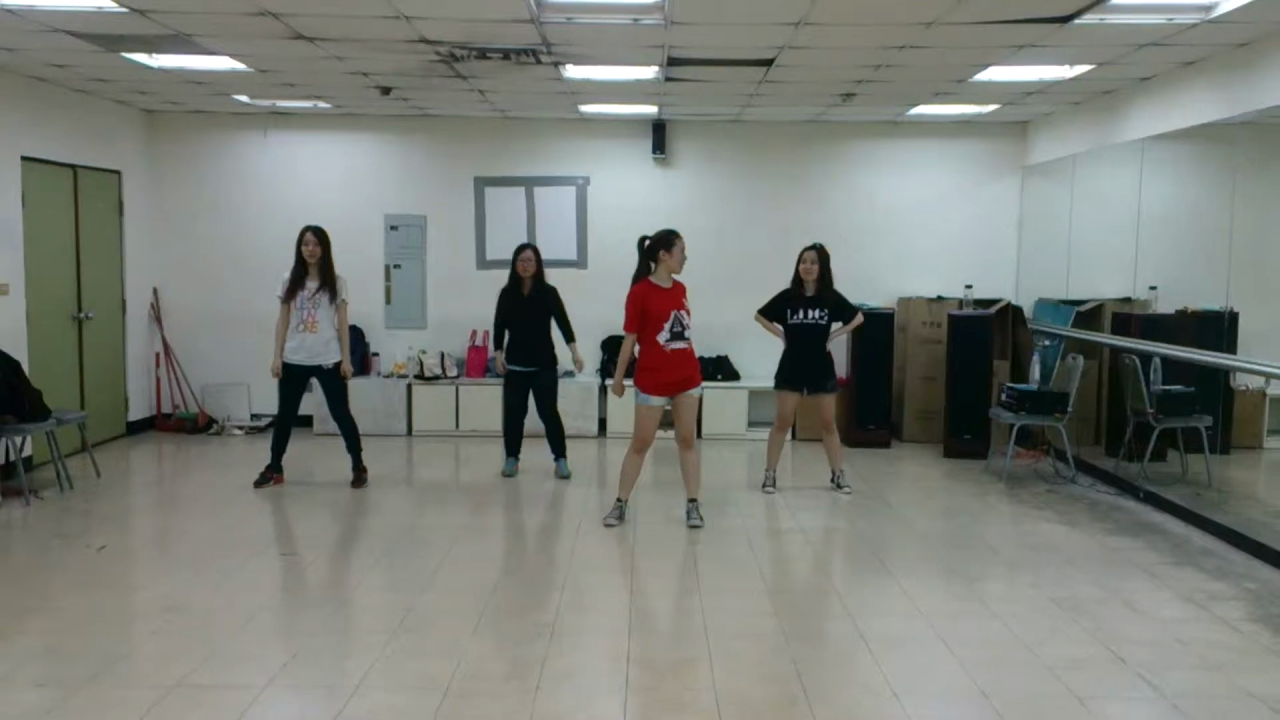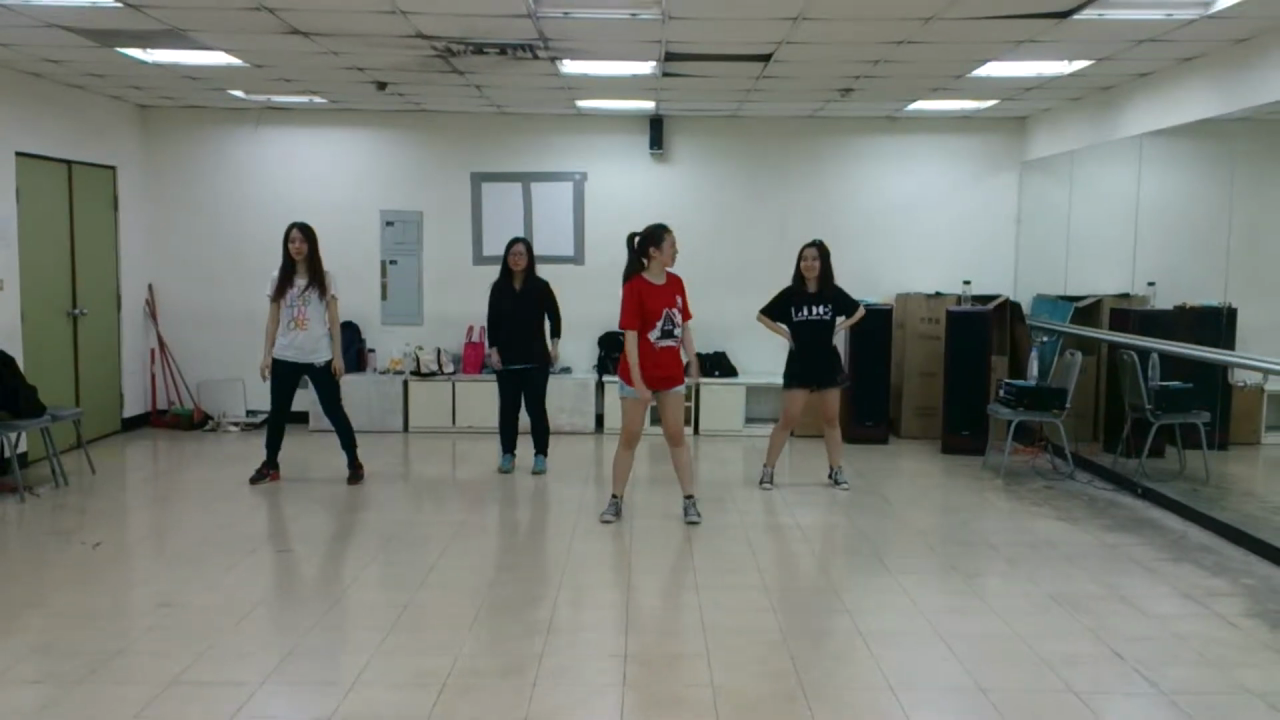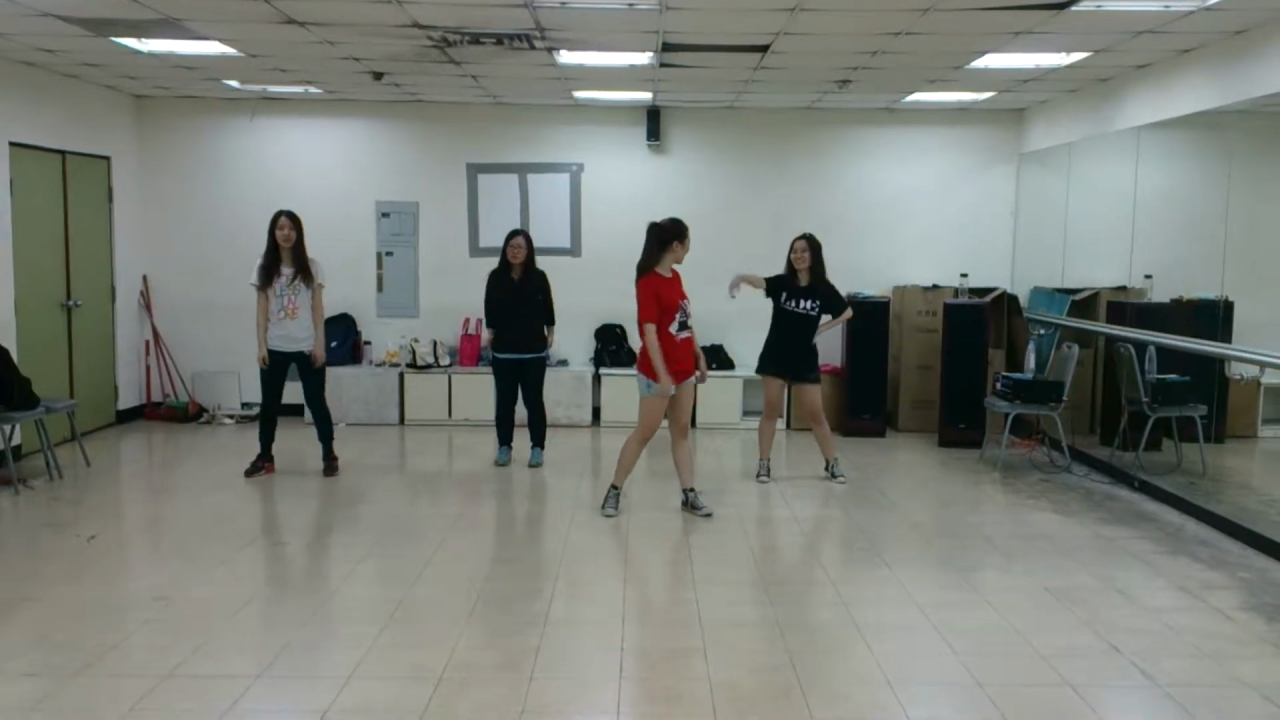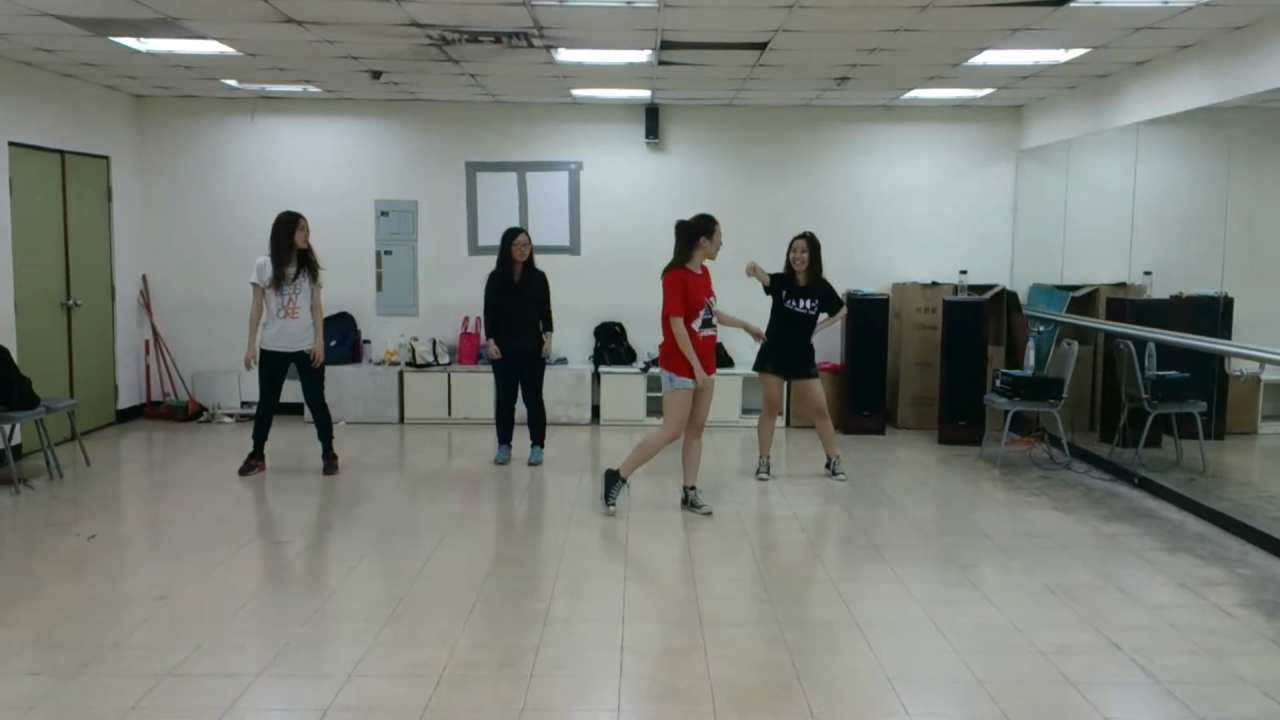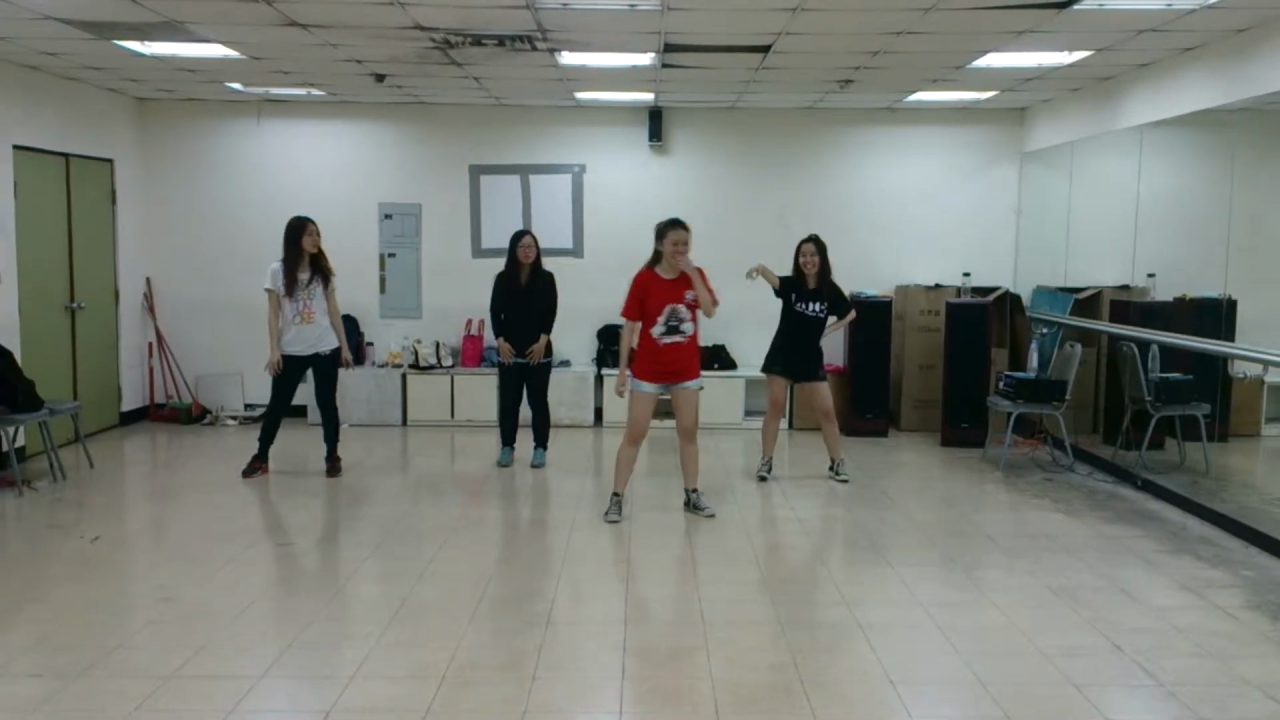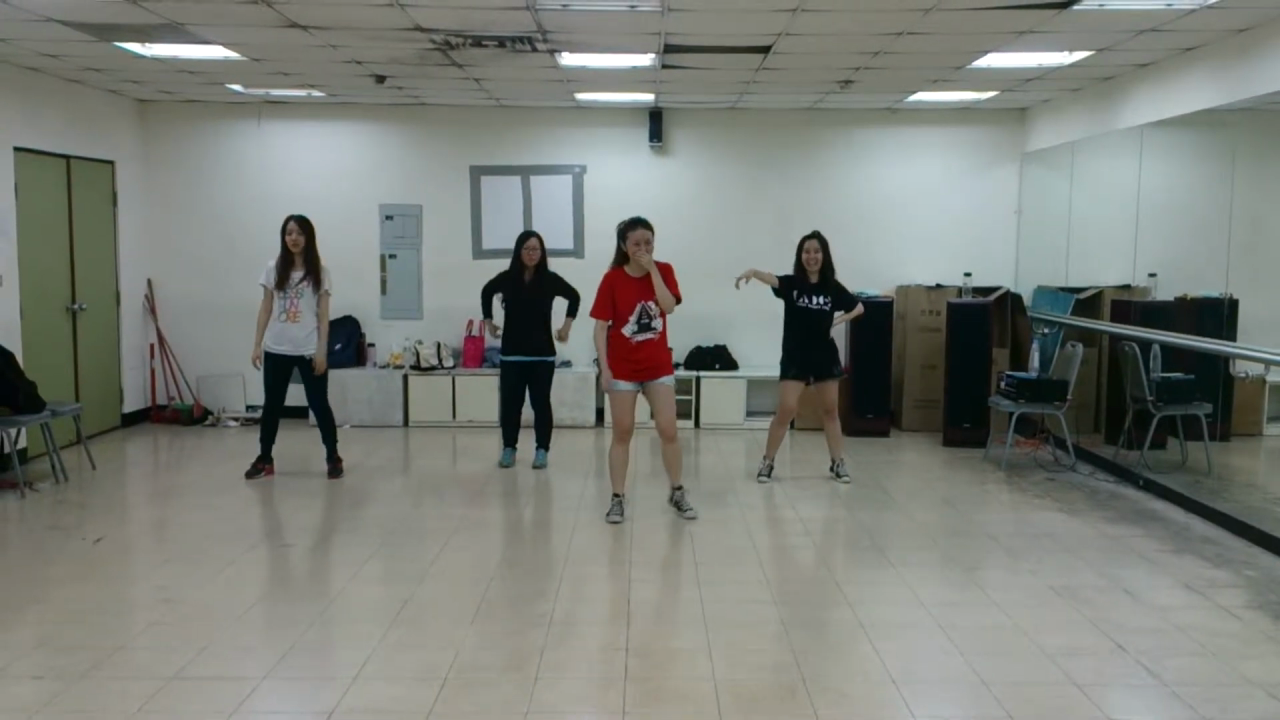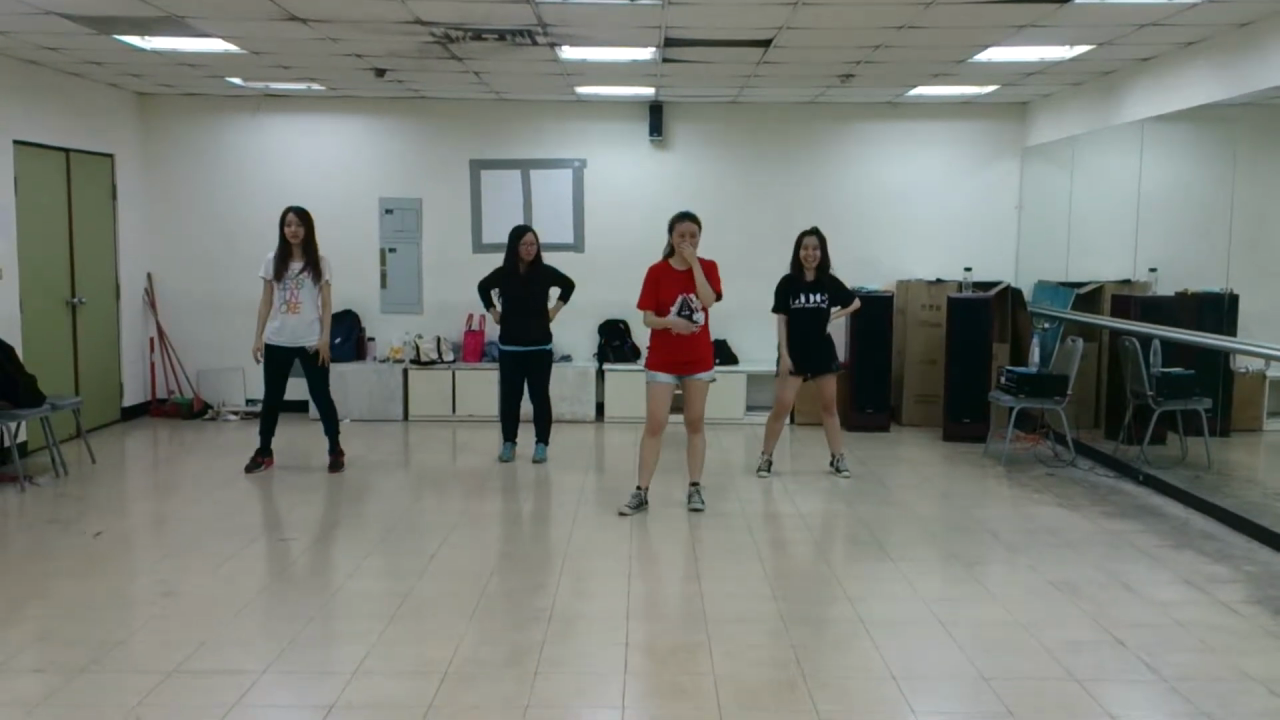
dt=0.7s
person 1, frame 1
left shoulder: (680, 289)
right shoulder: (641, 291)
right elbow: (630, 339)
right wrist: (618, 378)
left hip: (688, 378)
right hip: (652, 381)
left knee: (687, 440)
right knee: (640, 444)
left ankle: (693, 505)
right ankle: (620, 504)
person 1, frame 2
left shoulder: (677, 283)
right shoulder: (634, 287)
left elbow: (685, 326)
right elbow: (630, 337)
left wrist: (692, 361)
right wrist: (637, 381)
left hip: (671, 375)
right hip: (638, 376)
left knee: (677, 437)
right knee: (629, 438)
left ankle: (689, 500)
right ankle: (615, 500)
person 1, frame 3
left shoulder: (675, 277)
right shoulder: (648, 283)
right elbow: (649, 332)
left wrist: (699, 357)
right wrist: (662, 375)
left hip: (684, 368)
right hip: (659, 371)
left knee: (681, 431)
right knee: (644, 433)
left ankle: (689, 494)
right ankle: (614, 491)
person 1, frame 4
left shoulder: (704, 273)
right shoulder: (676, 276)
right elbow: (677, 325)
left wrist: (745, 325)
right wrist: (695, 367)
left hip: (704, 364)
right hip: (679, 365)
left knee: (695, 429)
right knee: (672, 430)
left ankle: (689, 492)
right ankle: (617, 476)
person 1, frame 5
left shoulder: (695, 275)
right shoulder: (643, 279)
left elbow: (710, 311)
right elbow: (629, 327)
left wrist: (694, 276)
right wrist: (622, 370)
left hip: (686, 369)
right hip: (647, 370)
left knee: (688, 433)
right knee: (634, 434)
left ankle: (692, 495)
right ankle: (616, 498)
person 1, frame 6
left shoulder: (664, 271)
right shoulder: (613, 279)
left elbow: (669, 306)
right elbow: (600, 327)
left wrist: (651, 268)
right wrist: (604, 367)
left hip: (659, 366)
right hip: (623, 368)
left knee: (668, 431)
right knee: (622, 433)
left ankle: (677, 492)
right ankle: (617, 498)
person 1, frame 7
left shoulder: (708, 267)
right shoulder: (657, 272)
left elbow: (708, 301)
right elbow: (647, 318)
left wrist: (694, 262)
right wrist: (670, 322)
left hip: (698, 360)
right hip: (662, 361)
left knee: (695, 424)
right knee: (654, 425)
left ankle: (695, 487)
right ankle: (641, 492)
person 2, frame 1
left shoulder: (335, 282)
right shoulder: (290, 281)
left elbow: (343, 323)
right elbow: (283, 321)
left wrist: (346, 359)
right wrist: (277, 356)
left hip: (328, 360)
right hip: (294, 360)
left knee: (341, 414)
right knee: (285, 414)
left ankle: (358, 467)
right ankle: (274, 468)
person 2, frame 2
left shoulder: (324, 278)
right shoulder: (279, 278)
left elbow: (333, 319)
right elbow: (273, 320)
left wrist: (337, 355)
right wrist: (267, 355)
left hip: (319, 357)
right hip: (285, 357)
left knee: (334, 410)
right knee: (277, 412)
left ankle: (354, 463)
right ankle: (271, 465)
person 2, frame 3
left shoulder: (311, 266)
right shoulder: (264, 267)
left elbow: (318, 308)
right elbow: (261, 309)
left wrist: (320, 343)
right wrist: (261, 345)
left hip: (307, 346)
right hip: (276, 347)
left knee: (316, 401)
right knee: (269, 403)
left ankle: (329, 456)
right ankle: (265, 457)
person 2, frame 4
left shoulder: (310, 266)
right shoulder: (264, 265)
left elbow: (316, 307)
right elbow: (257, 308)
left wrist: (319, 343)
right wrist: (251, 345)
left hip: (306, 346)
right hip: (273, 347)
left knee: (316, 400)
right knee: (267, 402)
left ankle: (329, 455)
right ankle: (257, 456)
person 2, frame 5
left shoulder: (323, 271)
right shoulder: (278, 271)
left elbow: (333, 309)
right elbow: (273, 314)
left wrist: (344, 346)
right wrist: (274, 350)
left hip: (325, 349)
right hip: (291, 350)
left knee: (327, 403)
right knee: (278, 404)
left ankle: (332, 458)
right ankle: (261, 458)
person 2, frame 6
left shoulder: (319, 272)
right shoulder: (273, 269)
left elbow: (323, 315)
right elbow: (265, 309)
left wrist: (322, 350)
right wrist: (257, 344)
left hip: (309, 350)
right hip: (276, 350)
left knee: (319, 404)
right knee: (272, 404)
left ankle: (333, 458)
right ankle: (265, 459)
person 2, frame 7
left shoulder: (319, 263)
right shoulder: (273, 261)
left elbow: (326, 304)
right elbow: (266, 302)
left wrist: (325, 337)
right wrist: (258, 337)
left hip: (311, 341)
right hip: (277, 341)
left knee: (321, 395)
right knee: (272, 397)
left ankle: (335, 452)
right ankle: (264, 453)
person 3, frame 1
left shoulder: (831, 298)
right shoulder: (788, 297)
left elbow: (857, 318)
right elbow: (760, 316)
left wrist: (834, 335)
right wrist: (781, 334)
left hip: (821, 368)
right hip: (791, 368)
left knee: (828, 424)
right knee: (782, 423)
left ankle: (838, 475)
right ankle: (770, 473)
person 3, frame 2
left shoulder: (833, 293)
right shoulder: (790, 294)
left elbow: (859, 311)
right elbow: (762, 316)
left wrist: (838, 329)
right wrist: (785, 334)
left hip: (828, 364)
right hip: (799, 365)
left knee: (831, 420)
right knee: (787, 420)
left ankle: (836, 470)
right ankle: (768, 469)
person 3, frame 3
left shoulder: (823, 288)
right shoulder: (781, 282)
left elbow: (846, 312)
right elbow: (760, 283)
left wrist: (822, 329)
right wrist: (741, 279)
left hip: (805, 359)
right hip: (775, 357)
left knee: (816, 414)
right knee: (771, 411)
left ankle: (832, 463)
right ankle: (764, 463)
person 3, frame 4
left shoulder: (821, 287)
right shoulder: (781, 281)
left elbow: (841, 310)
right elbow: (764, 278)
left wrist: (819, 327)
right wrist: (752, 267)
left hip: (802, 356)
right hip: (773, 354)
left knee: (820, 409)
right knee: (771, 408)
left ankle: (833, 460)
right ankle: (763, 460)
person 3, frame 5
left shoulder: (830, 290)
right shoulder: (790, 284)
left elbow: (850, 314)
right elbow: (774, 281)
left wrist: (829, 330)
right wrist: (760, 269)
left hip: (810, 359)
right hip: (782, 356)
left knee: (827, 411)
right knee: (775, 408)
left ankle: (837, 462)
right ankle: (766, 461)
person 3, frame 6
left shoulder: (832, 287)
right shoulder: (792, 283)
left elbow: (858, 308)
right elbow: (772, 280)
left wrist: (837, 321)
right wrist: (753, 273)
left hip: (825, 356)
right hip: (795, 357)
left knee: (831, 411)
right knee: (785, 412)
left ankle: (837, 463)
right ankle: (767, 462)
person 3, frame 7
left shoulder: (830, 283)
right shoulder: (788, 283)
left elbow: (855, 303)
right elbow: (780, 319)
left wrist: (833, 316)
right wrist: (784, 354)
left hip: (822, 352)
right hip: (794, 354)
left knee: (829, 406)
right knee: (781, 407)
left ankle: (838, 458)
right ankle: (766, 457)
person 4, frame 1
left shoulder: (548, 292)
right shoulder: (507, 293)
left elbow: (563, 322)
right elbow: (499, 326)
left wrist: (574, 351)
right wrist: (498, 353)
left hip: (544, 363)
right hip: (515, 364)
left knee: (548, 412)
right knee: (513, 412)
left ankle: (561, 459)
right ankle: (512, 458)
person 4, frame 2
left shoulder: (540, 286)
right shoulder: (499, 287)
left elbow: (554, 317)
right elbow: (493, 321)
left wrist: (554, 347)
right wrist: (493, 350)
left hip: (536, 358)
right hip: (507, 359)
left knee: (536, 408)
right knee: (508, 408)
left ankle: (540, 455)
right ankle: (508, 455)
person 4, frame 3
left shoulder: (538, 277)
right shoulder: (496, 276)
left elbow: (547, 306)
right elbow: (489, 305)
left wrist: (550, 333)
right wrist: (490, 331)
left hip: (533, 350)
right hip: (503, 350)
left knee: (533, 400)
right knee: (505, 400)
left ankle: (537, 448)
right ankle: (504, 447)
person 4, frame 4
left shoulder: (537, 277)
right shoulder: (496, 278)
left elbow: (545, 310)
right elbow: (489, 312)
left wrist: (548, 339)
right wrist: (490, 341)
left hip: (533, 348)
right hip: (503, 349)
left knee: (533, 398)
right knee: (505, 398)
left ankle: (537, 446)
right ankle: (504, 446)
person 4, frame 5
left shoulder: (545, 278)
right shoulder: (503, 279)
left elbow: (551, 312)
right elbow: (495, 312)
left wrist: (543, 341)
right wrist: (500, 341)
left hip: (538, 350)
right hip: (510, 350)
left knee: (538, 401)
right knee: (509, 400)
left ankle: (540, 448)
right ankle: (507, 448)
person 4, frame 6
left shoulder: (550, 279)
right shoulder: (507, 278)
left elbow: (574, 297)
right elbow: (486, 292)
left wrist: (566, 326)
right wrist: (489, 321)
left hip: (542, 352)
right hip: (512, 351)
left knee: (541, 402)
right knee: (510, 401)
left ankle: (542, 450)
right ankle: (509, 448)
person 4, frame 7
left shoulder: (545, 272)
right shoulder: (503, 273)
left elbow: (568, 285)
right elbow: (483, 287)
left wrist: (555, 310)
right wrist: (493, 311)
left hip: (540, 345)
right hip: (510, 345)
left knee: (540, 395)
right knee: (510, 395)
left ankle: (542, 444)
right ankle: (509, 443)
